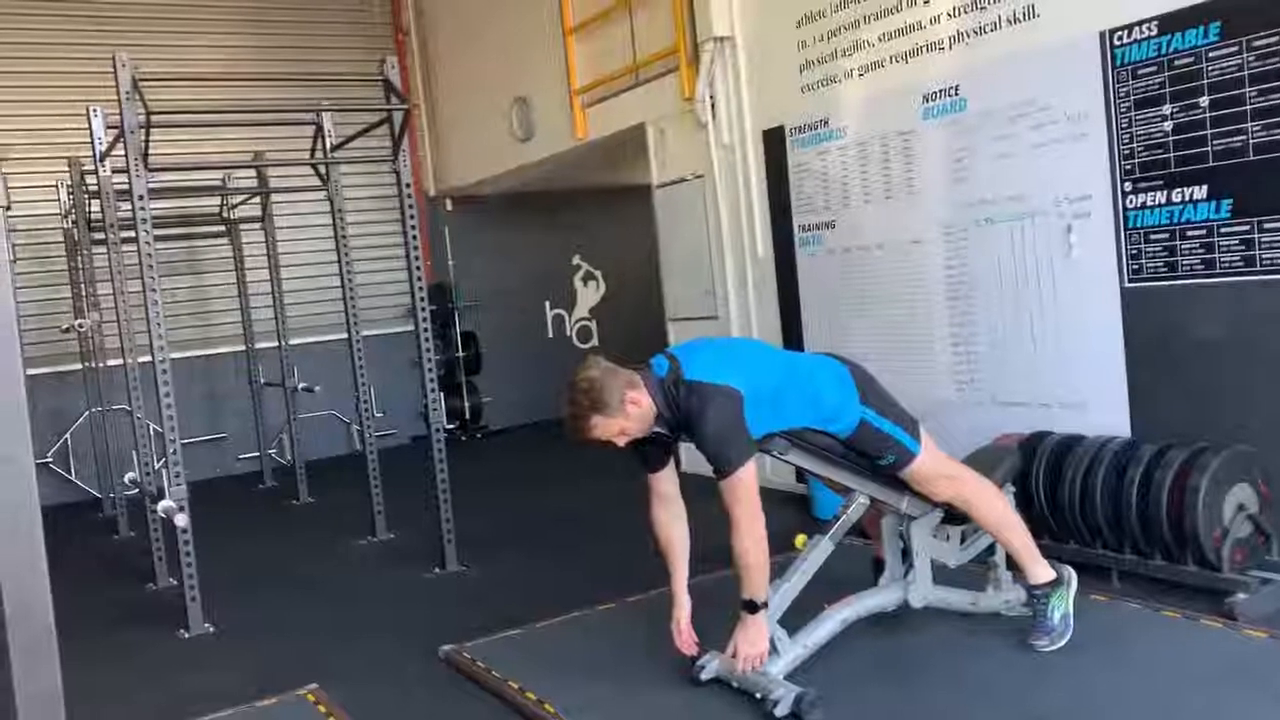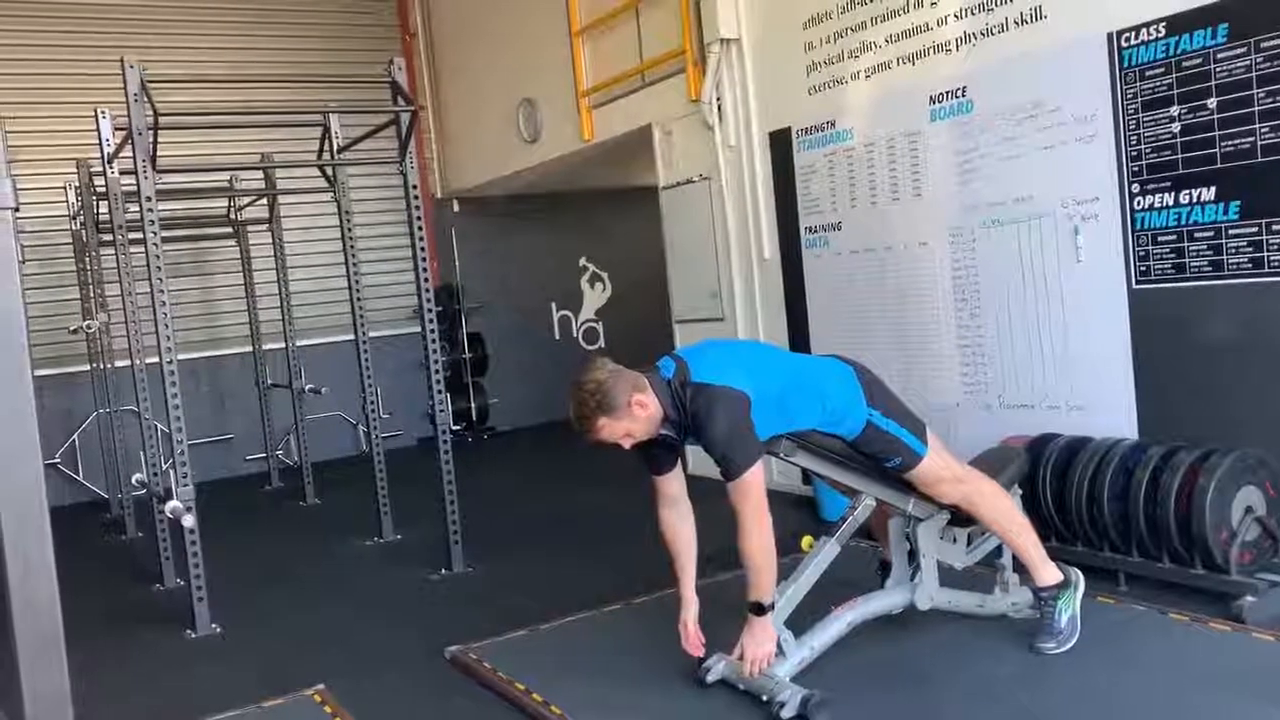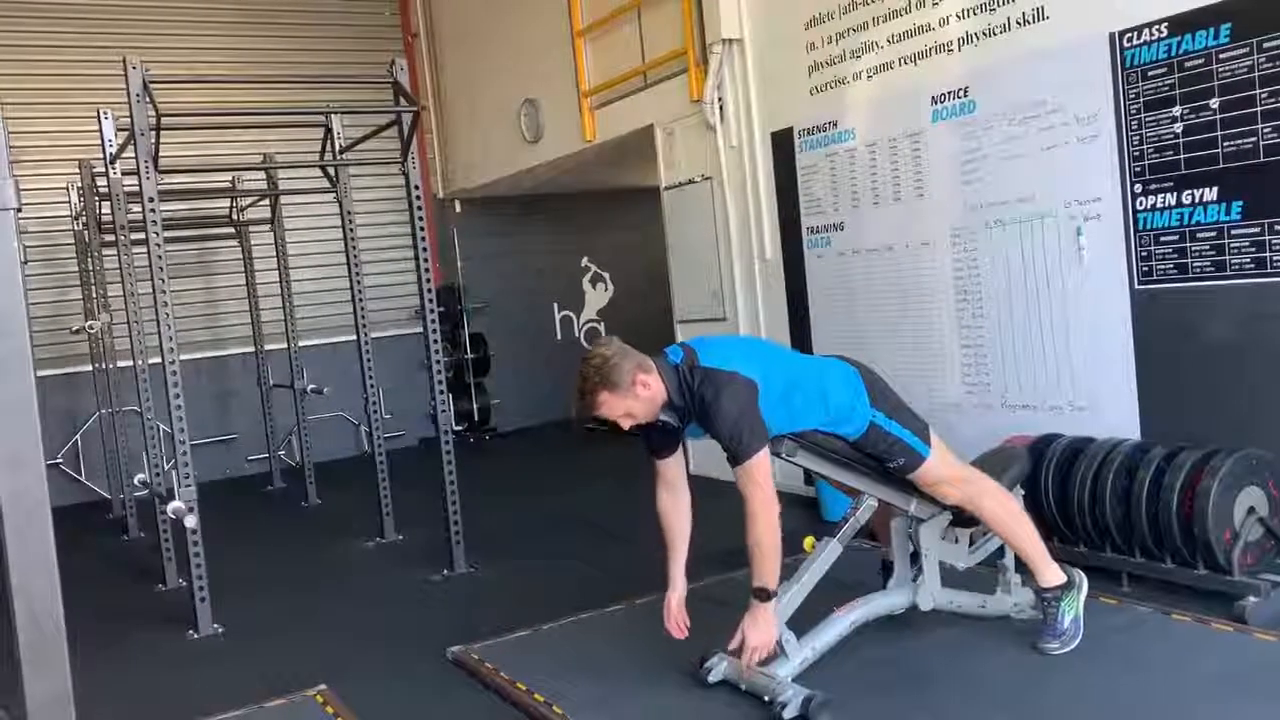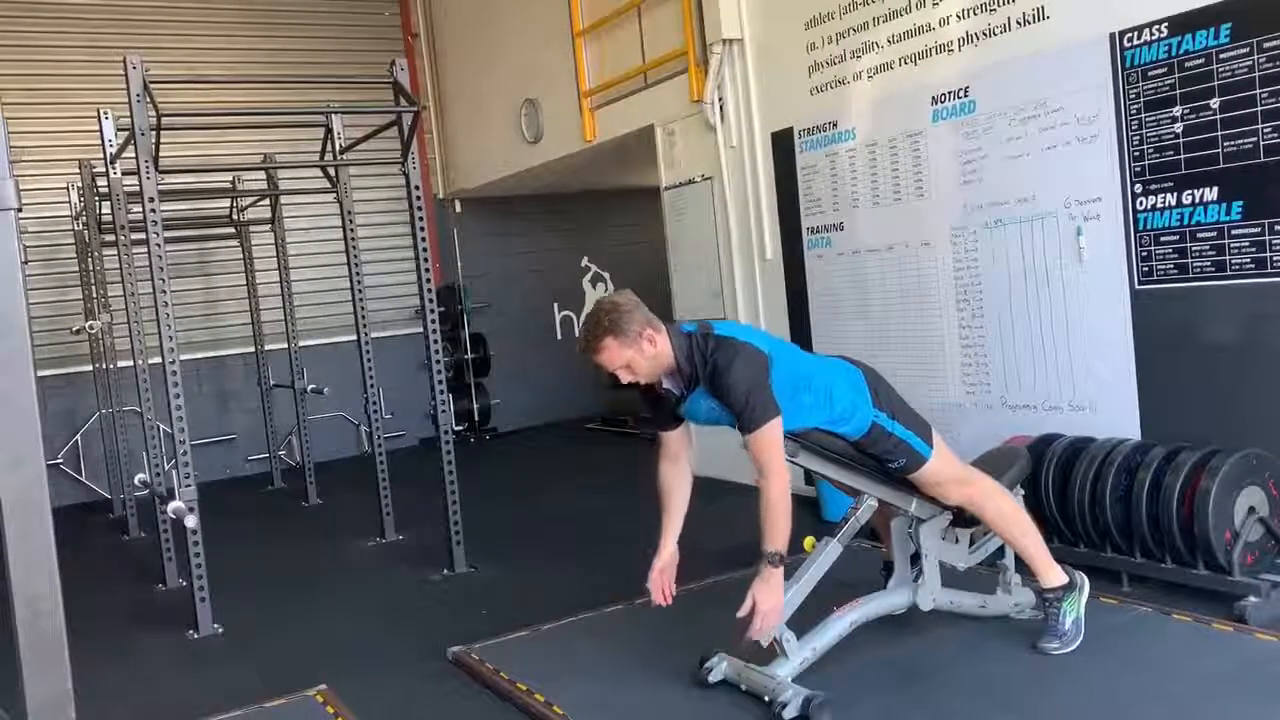
dt=0.5s
person 1, frame 1
left shoulder: (706, 404)
right shoulder: (643, 400)
left elbow: (746, 517)
right elbow: (665, 502)
left wrist: (752, 616)
right wrist: (680, 596)
left hip: (838, 396)
right hip: (805, 409)
left knee: (941, 480)
left ankle: (1046, 581)
person 1, frame 2
left shoulder: (714, 407)
right shoulder: (650, 402)
left elbow: (754, 519)
right elbow: (673, 504)
left wrist: (760, 618)
right wrist: (688, 598)
left hip: (847, 398)
right hip: (813, 413)
left knee: (949, 482)
left ankle: (1054, 583)
person 1, frame 3
left shoulder: (720, 393)
right shoulder: (655, 395)
left elbow: (761, 504)
right elbow: (672, 488)
left wrist: (762, 605)
right wrist: (676, 581)
left hip: (849, 400)
right hip: (815, 416)
left knee: (952, 484)
left ankle: (1057, 585)
person 1, frame 4
left shoulder: (730, 362)
right shoulder: (658, 378)
left elbow: (774, 473)
right elbow: (674, 459)
left wrist: (771, 572)
right wrist: (668, 547)
left hip: (854, 402)
right hip: (816, 420)
left knee: (955, 485)
left ankle: (1059, 585)
